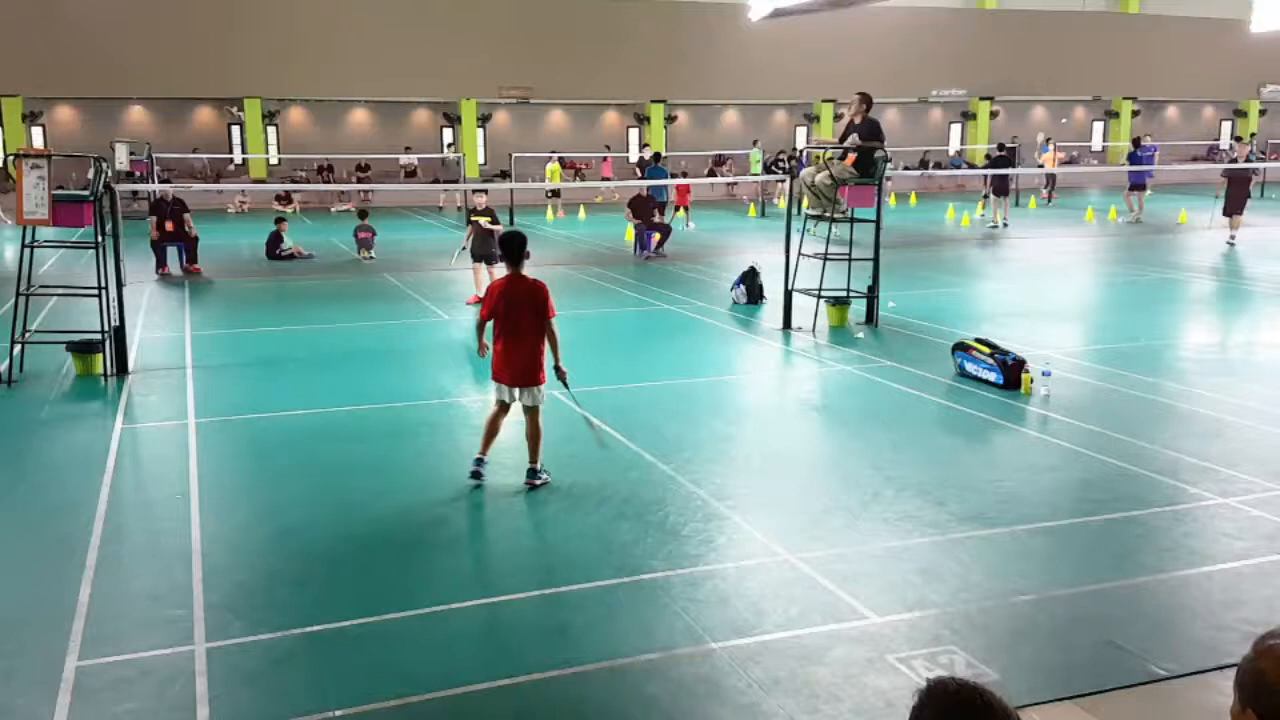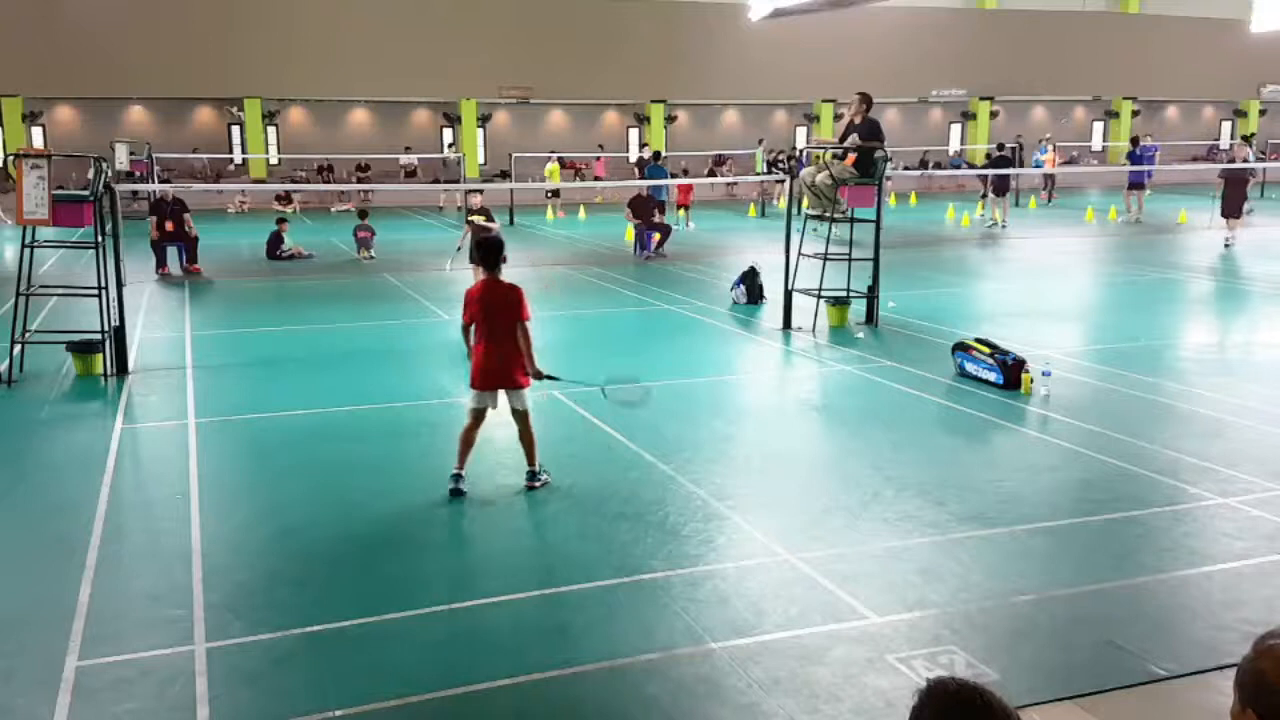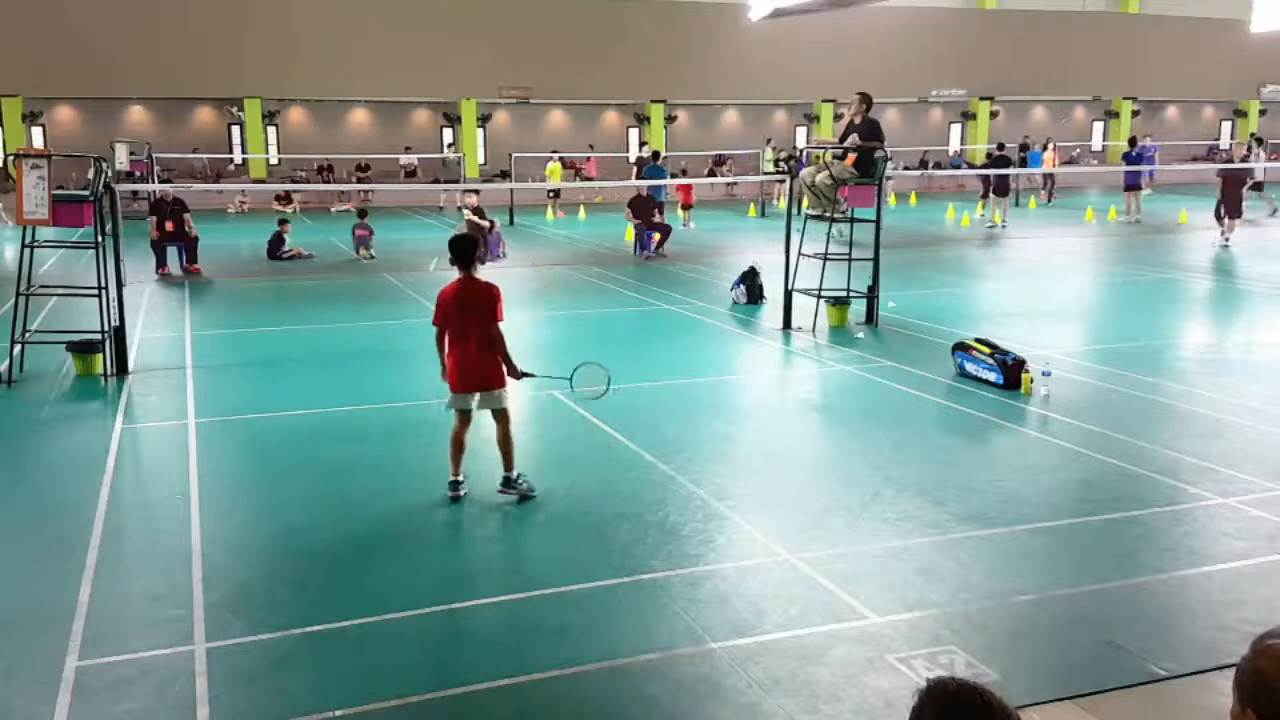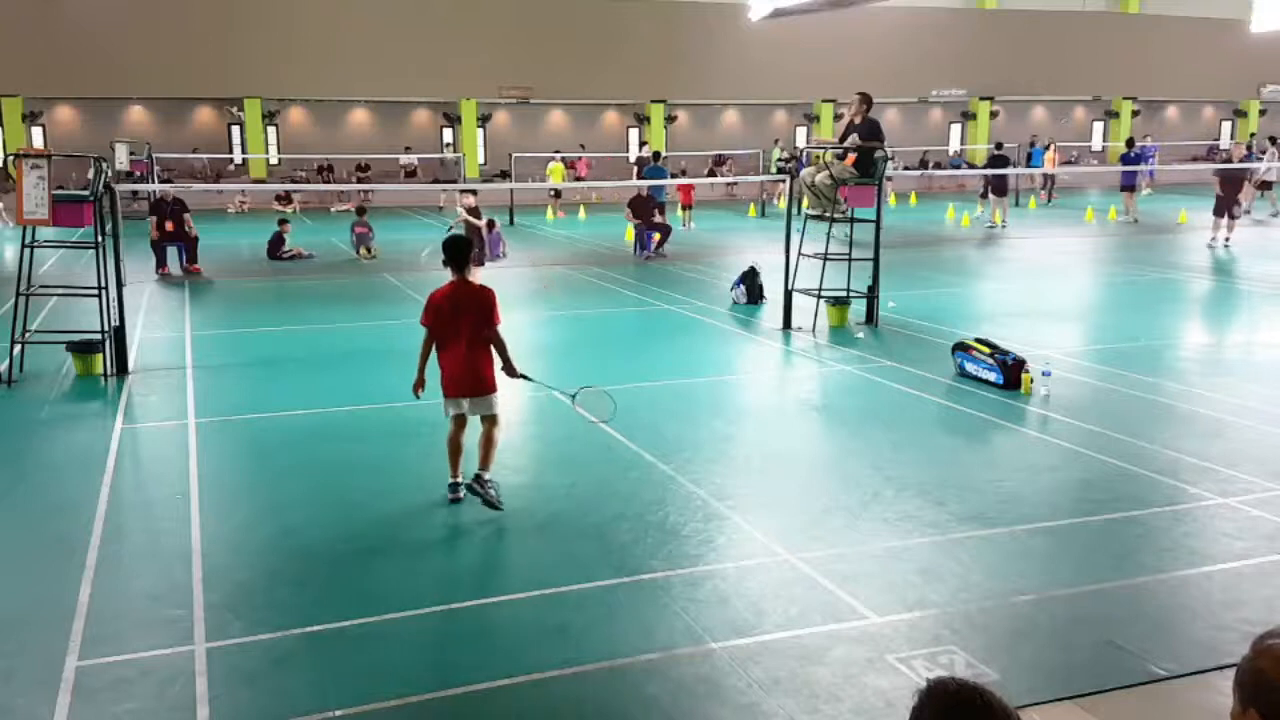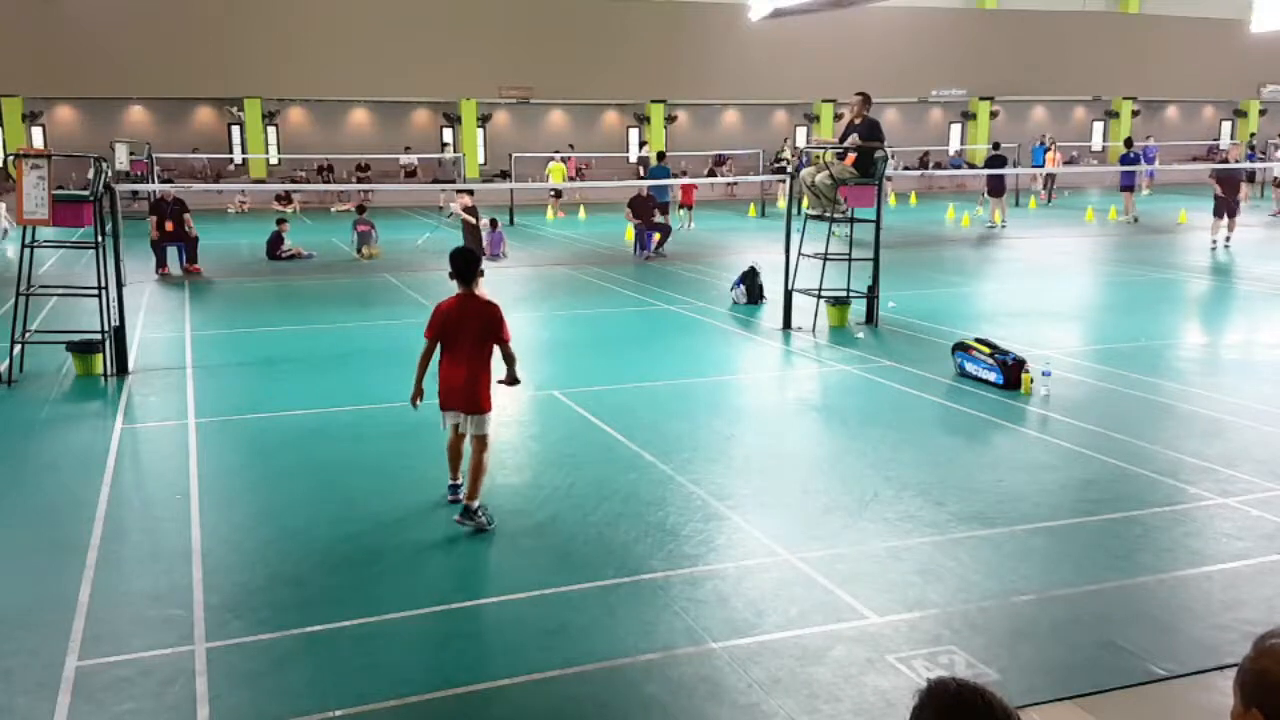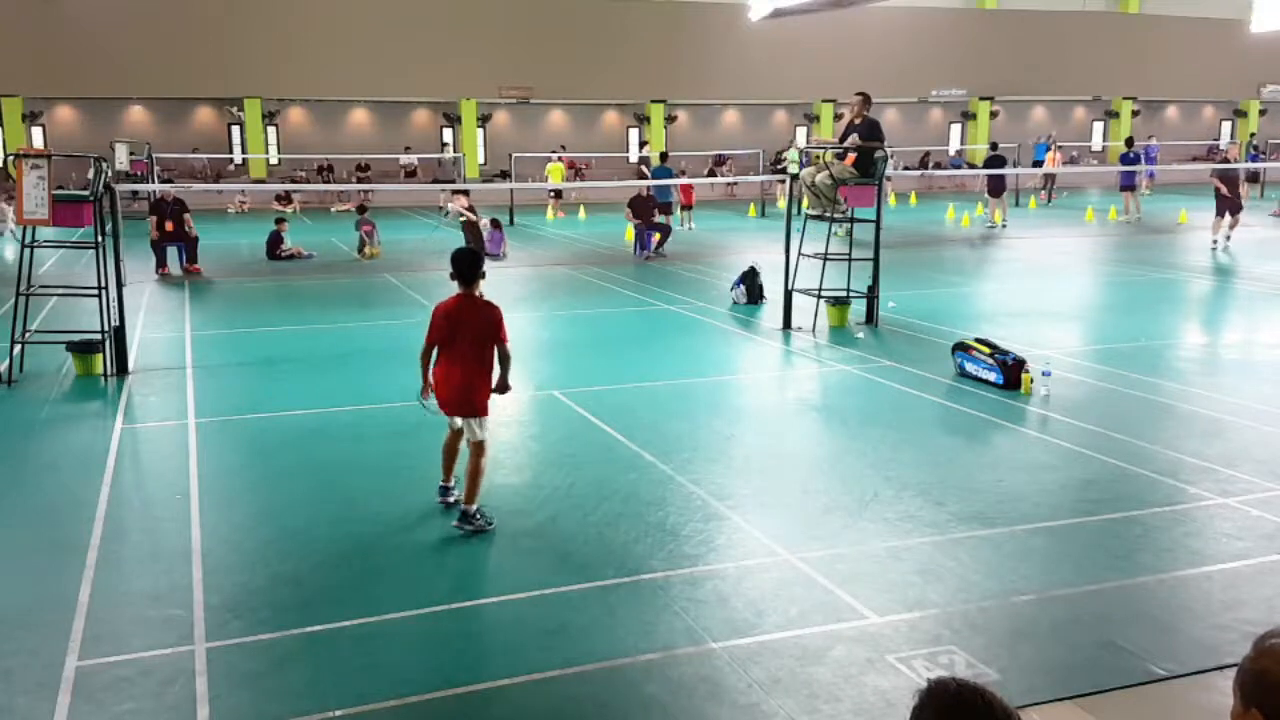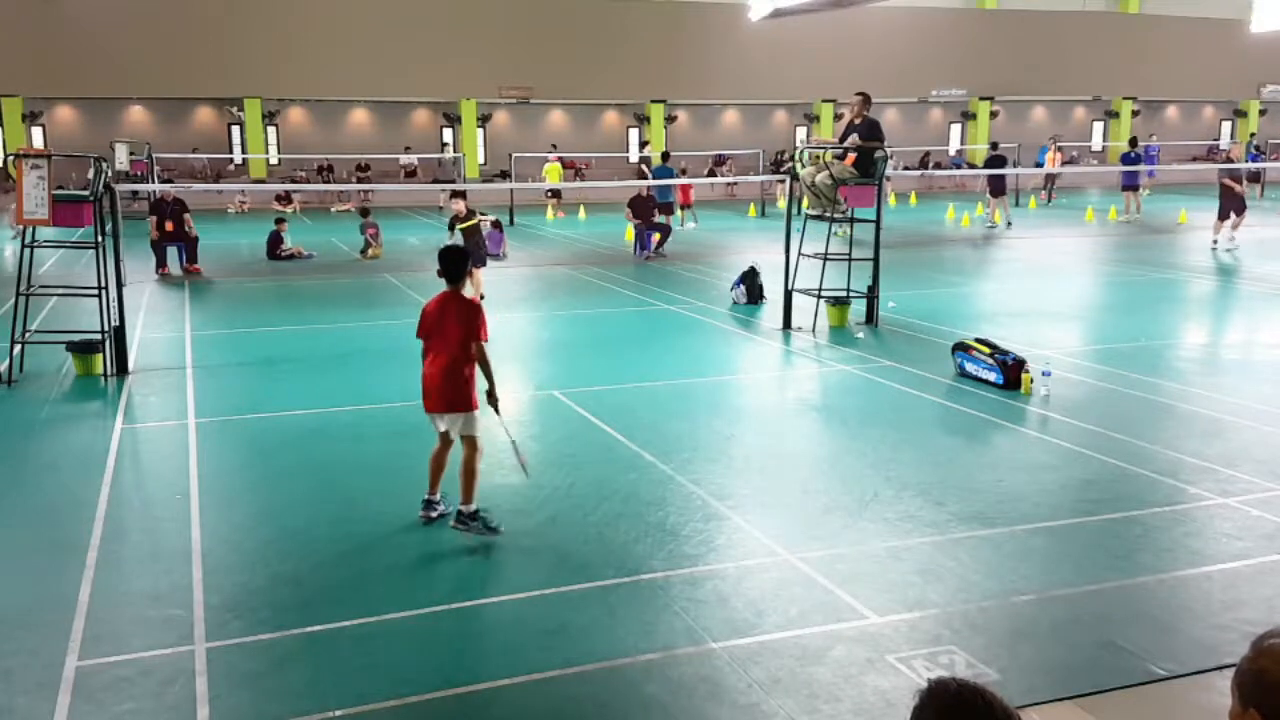
dt=0.2s
person 1, frame 1
left shoulder: (494, 289)
right shoulder: (538, 289)
left elbow: (481, 323)
right elbow: (549, 328)
left wrist: (480, 343)
right wrist: (557, 362)
left hip: (503, 362)
right hip: (531, 364)
left knee: (500, 409)
right knee: (533, 416)
left ankle: (480, 460)
right ankle: (534, 471)
person 1, frame 2
left shoulder: (472, 293)
right shoulder: (513, 292)
left elbow: (466, 329)
right elbow: (522, 330)
left wrist: (472, 350)
right wrist: (532, 365)
left hip: (482, 369)
right hip: (512, 368)
left knee: (474, 420)
right knee: (522, 420)
left ankle: (458, 474)
right ankle: (533, 472)
person 1, frame 3
left shoulder: (445, 294)
right shoulder: (490, 292)
left elbow: (440, 336)
right elbow: (495, 332)
left wrist: (444, 365)
right wrist: (510, 364)
left hip: (458, 371)
right hip: (488, 369)
left knee: (461, 422)
right knee: (502, 420)
left ankle: (455, 481)
right ankle: (510, 477)
person 1, frame 4
left shoulder: (437, 297)
right shoulder: (485, 295)
left elbow: (429, 339)
right elbow: (495, 337)
left wrist: (420, 374)
right wrist: (509, 363)
left hip: (451, 374)
right hip: (480, 372)
left knee: (457, 426)
right knee: (491, 424)
left ankle: (455, 484)
right ankle: (483, 477)
person 1, frame 5
left shoulder: (442, 310)
right shoulder: (491, 310)
left elbow: (428, 350)
right elbow: (507, 351)
left wrist: (418, 385)
right wrist: (512, 373)
left hip: (449, 386)
right hip: (476, 387)
left knee: (456, 433)
right knee: (480, 445)
left ankle: (455, 485)
right ankle: (470, 507)
person 1, frame 6
left shoulder: (442, 309)
right shoulder: (490, 311)
left elbow: (426, 350)
right elbow: (503, 352)
left wrist: (425, 380)
right wrist: (503, 378)
left hip: (445, 386)
right hip: (473, 389)
left knee: (455, 432)
right knee: (478, 449)
left ankle: (446, 487)
right ankle: (469, 511)
person 1, frame 7
left shoulder: (430, 307)
right shoulder: (472, 308)
left elbow: (424, 349)
right elbow: (478, 351)
right wrist: (492, 387)
left hip: (432, 386)
right hip: (458, 386)
left knee: (443, 442)
right knee: (471, 446)
left ankle: (431, 502)
right ankle: (467, 510)
